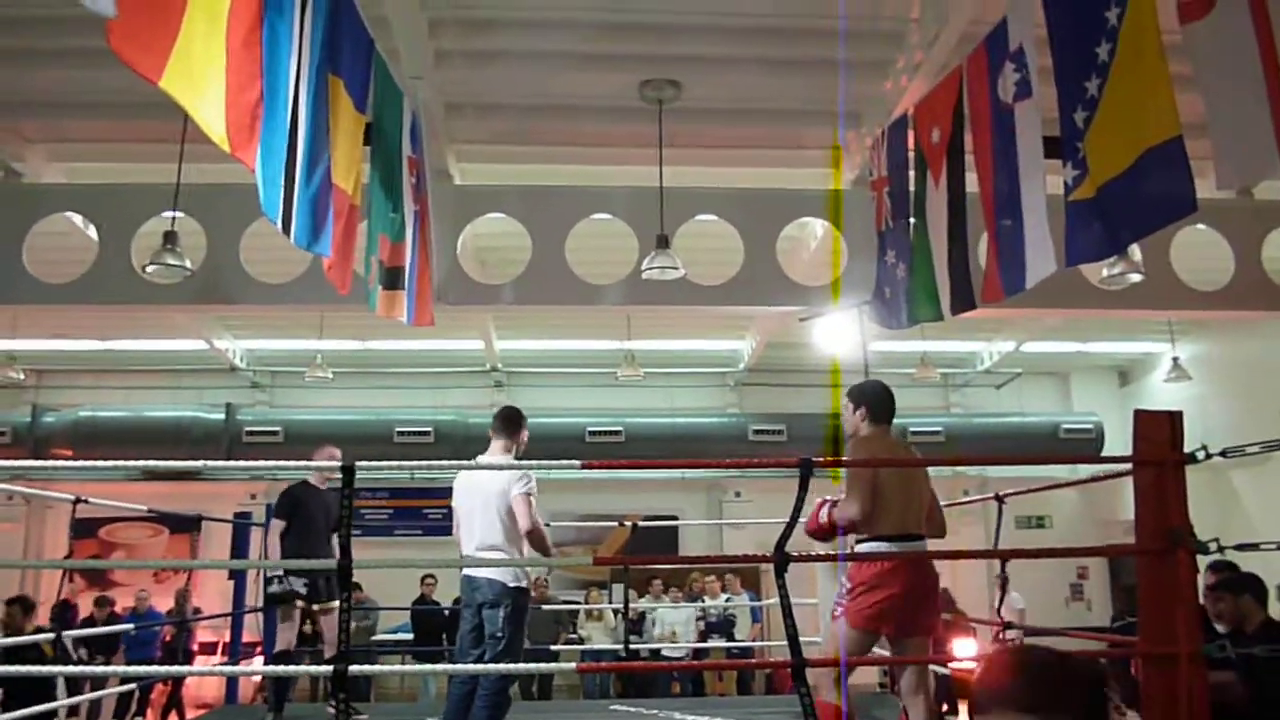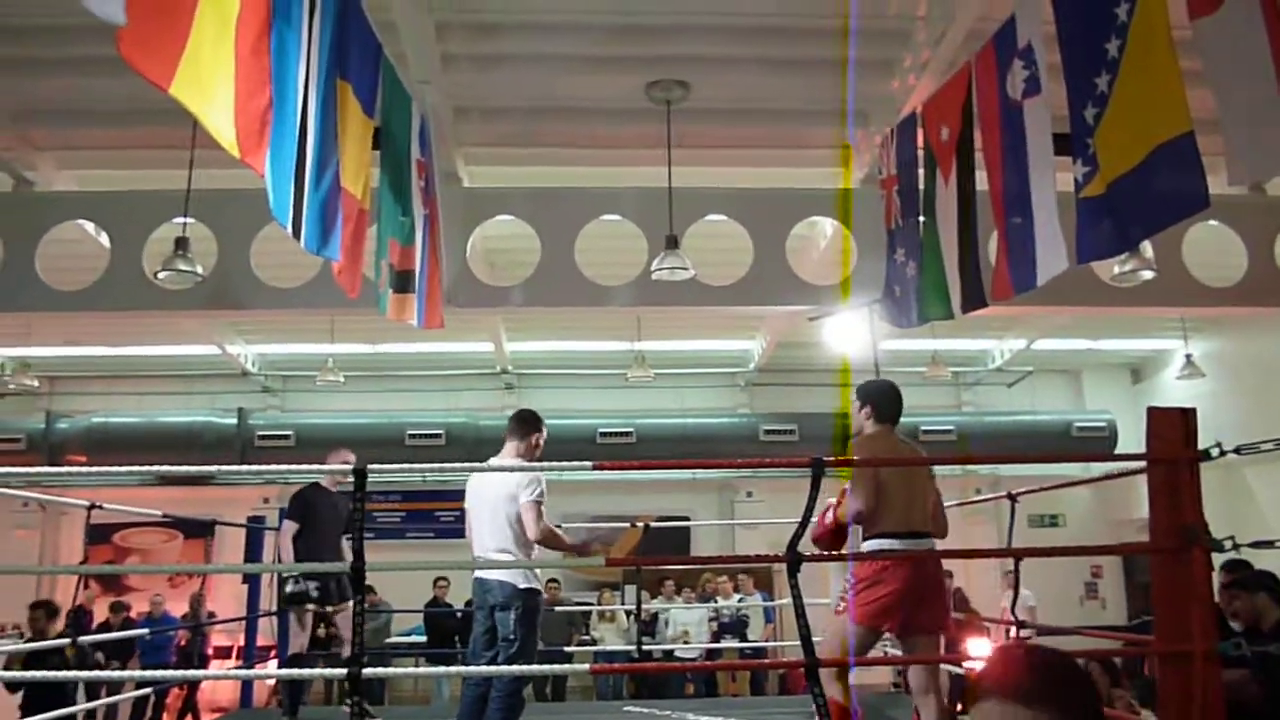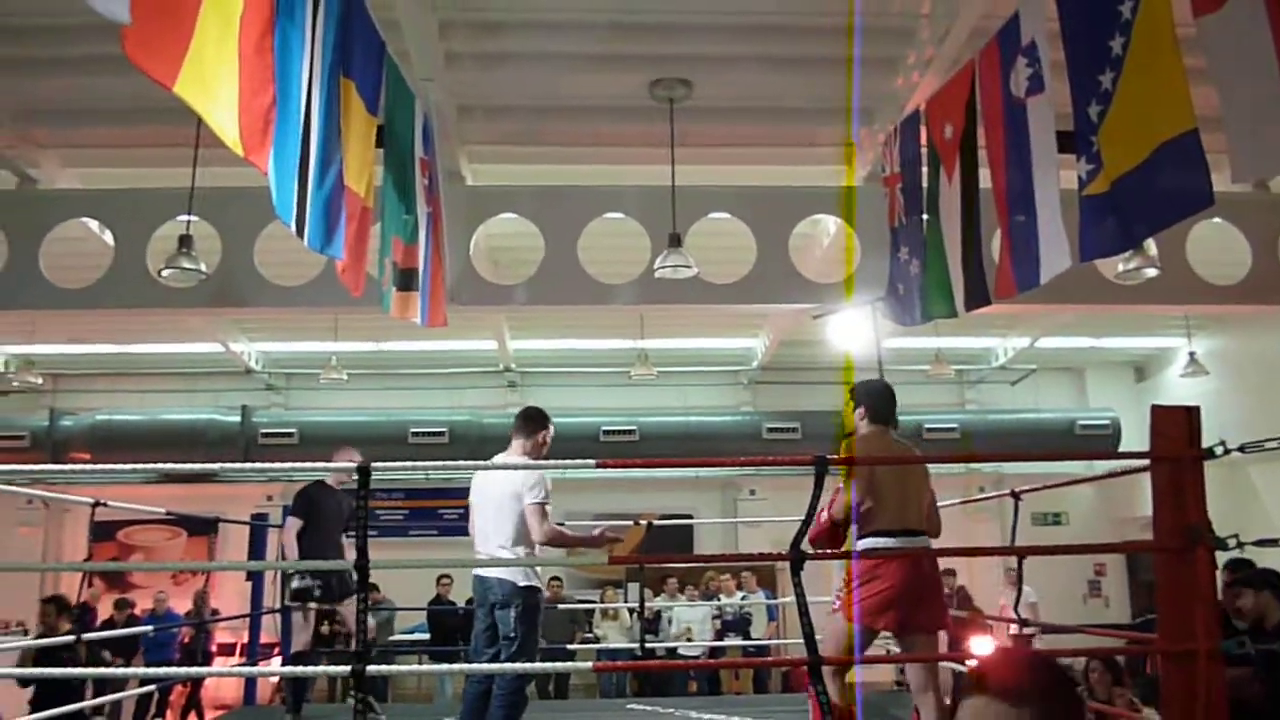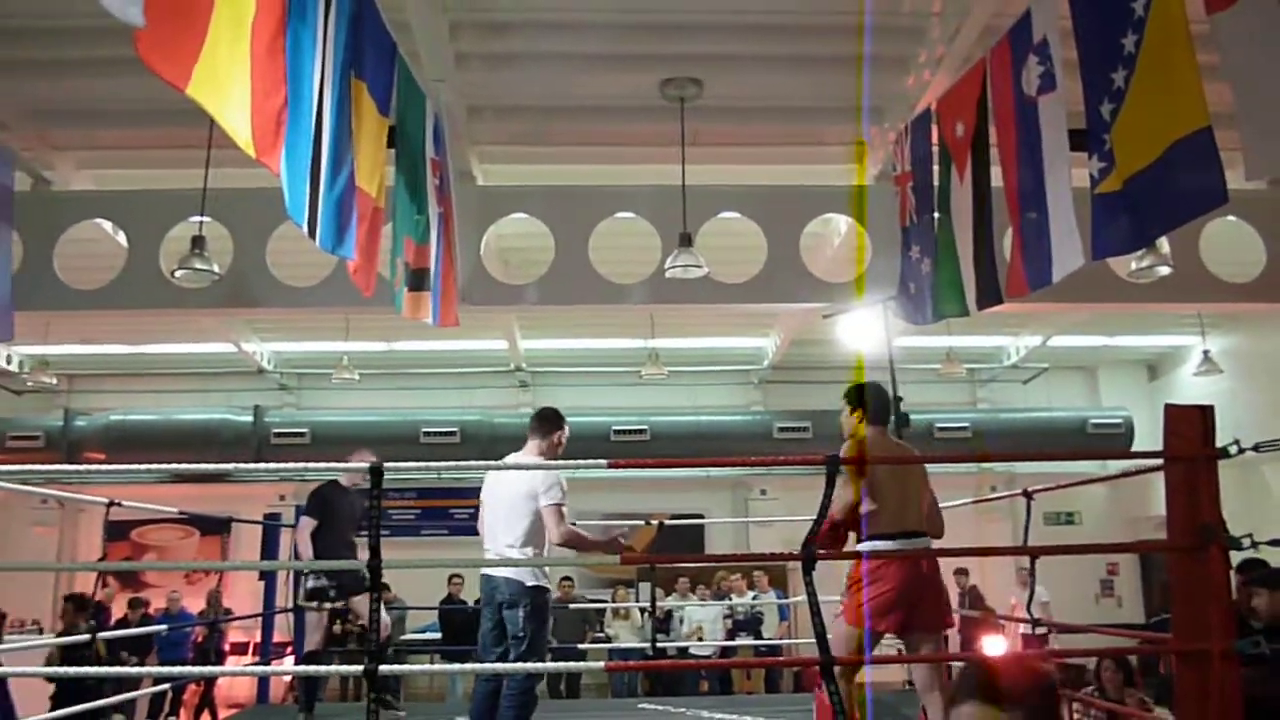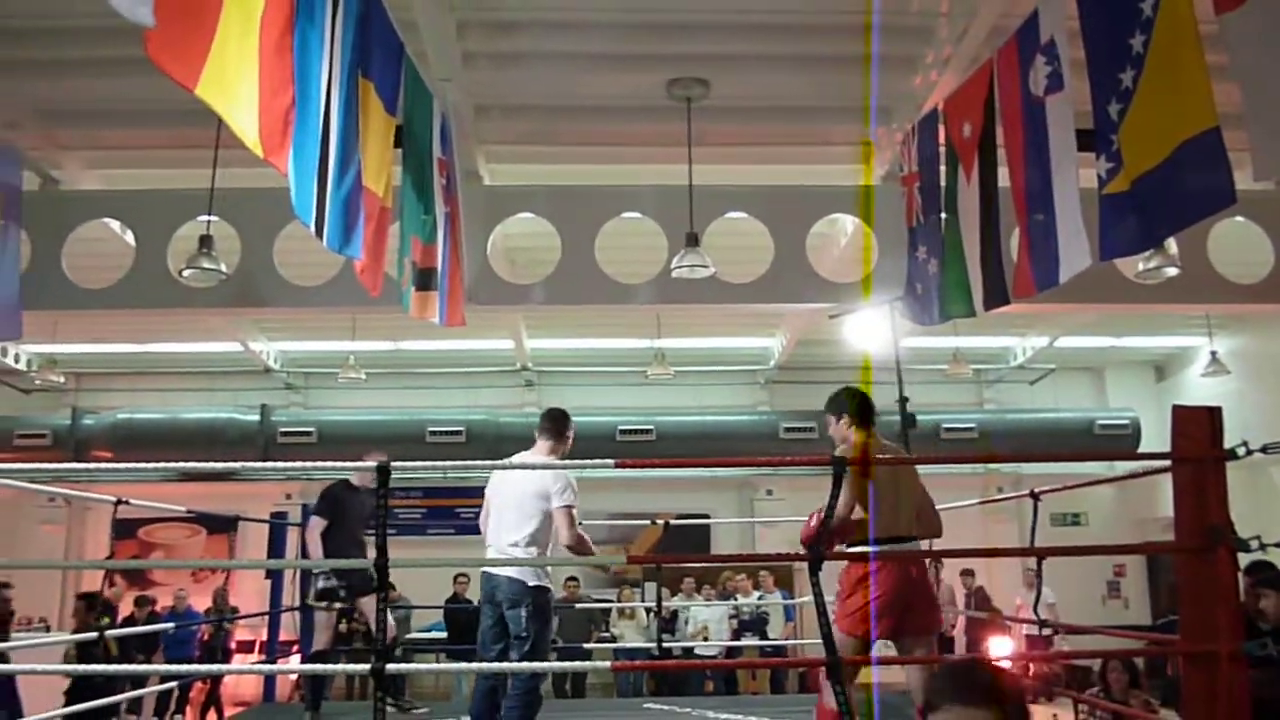
dt=0.1s
person 1, frame 1
left shoulder: (862, 445)
right shoulder: (910, 456)
left elbow: (857, 509)
right elbow: (937, 526)
left wrist: (828, 514)
left hip: (879, 569)
right hip: (918, 568)
left knee: (825, 675)
right knee: (915, 687)
person 1, frame 2
left shoulder: (864, 445)
right shoulder: (917, 456)
left elbow: (858, 505)
right elbow: (939, 527)
left wrist: (833, 518)
left hip: (886, 566)
right hip: (925, 566)
left knee: (828, 669)
right knee: (925, 685)
person 1, frame 3
left shoulder: (859, 444)
right shoulder: (911, 455)
left elbow: (850, 502)
right elbow: (932, 526)
left wrist: (829, 517)
left hip: (881, 564)
right hip: (921, 564)
left knee: (827, 668)
right knee: (925, 683)
person 1, frame 4
left shoulder: (856, 447)
right shoulder: (908, 454)
left elbow: (846, 503)
right elbow: (935, 526)
left wrist: (832, 520)
left hip: (881, 567)
right hip: (922, 564)
left knee: (834, 674)
right knee: (932, 685)
person 1, frame 5
left shoulder: (850, 452)
right shoulder: (900, 457)
left elbow: (842, 511)
right elbow: (933, 526)
left wrist: (820, 525)
left hip: (873, 572)
right hip: (912, 569)
left knee: (834, 681)
right knee: (924, 685)
person 2, frame 1
left shoulder: (464, 475)
right shoulder: (515, 473)
right elbow: (528, 526)
right wrist: (548, 552)
left hip: (470, 578)
right hip: (505, 581)
left knee: (467, 665)
right knee: (496, 670)
person 2, frame 2
left shoulder: (477, 476)
right shoulder: (526, 476)
right elbow: (536, 533)
right wrist: (575, 547)
left hip: (482, 579)
right hip: (514, 584)
left knee: (480, 667)
right knee: (509, 673)
person 2, frame 3
left shoulder: (482, 472)
right shoulder: (530, 474)
right elbow: (541, 534)
right wrist: (590, 540)
left hip: (483, 577)
right hip: (515, 581)
left knee: (481, 665)
right knee: (511, 670)
person 2, frame 4
left shoulder: (495, 470)
right shoulder: (547, 476)
right elbow: (557, 536)
right wrist: (604, 545)
left hip: (491, 577)
right hip: (526, 580)
left knee: (491, 665)
right knee: (524, 670)
person 2, frame 5
left shoulder: (503, 468)
right shoulder: (556, 476)
right elbow: (569, 539)
right wrist: (598, 558)
left hip: (491, 575)
right hip: (526, 580)
left knee: (491, 664)
right knee: (526, 670)
person 3, frame 1
left shoulder: (334, 501)
right shoulder: (294, 493)
right elbow: (273, 534)
left wrist: (340, 577)
right wrist: (275, 573)
left hip: (325, 577)
right hip: (295, 576)
left knee: (335, 640)
right knee: (286, 642)
person 3, frame 2
left shoulder: (344, 504)
right shoulder: (305, 496)
right elbow: (285, 537)
left wrist: (353, 578)
right wrist: (289, 575)
left hip: (335, 578)
right hip: (306, 579)
left knee: (353, 639)
right knee: (298, 645)
person 3, frame 3
left shoulder: (347, 502)
right shoulder: (309, 493)
right elbow: (288, 533)
left wrist: (355, 571)
right wrist: (296, 570)
left hip: (337, 574)
right hip: (309, 575)
left knee: (366, 627)
right knee: (302, 643)
person 3, frame 4
left shoulder: (359, 502)
right shoulder: (323, 493)
right elbow: (302, 533)
left wrist: (368, 571)
right wrist: (311, 570)
left hip: (350, 574)
right hip: (323, 575)
left knee: (382, 625)
right knee: (314, 643)
left ankle: (378, 691)
person 3, frame 5
left shoulder: (368, 501)
right shoulder: (334, 493)
right elbow: (312, 533)
left wrist: (376, 570)
right wrist: (321, 571)
left hip: (359, 574)
right hip: (333, 574)
left knee: (388, 629)
right knee: (323, 643)
left ankle: (391, 694)
right ankle: (312, 708)
